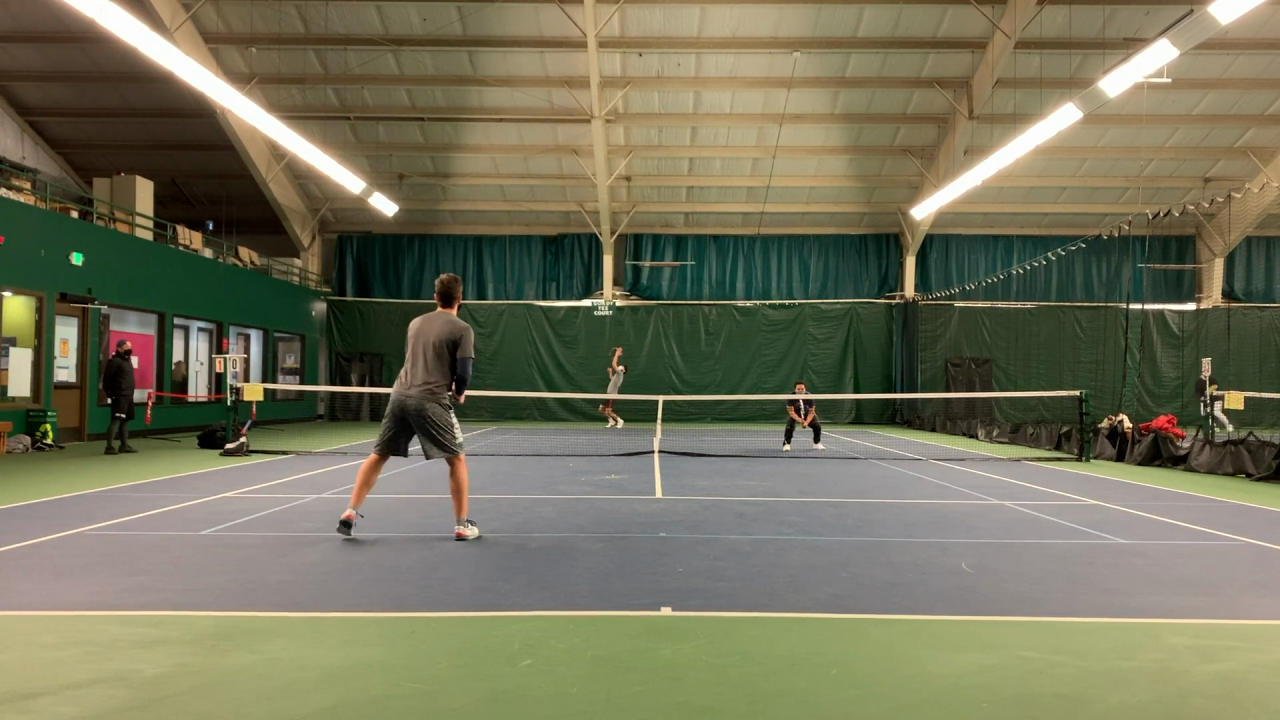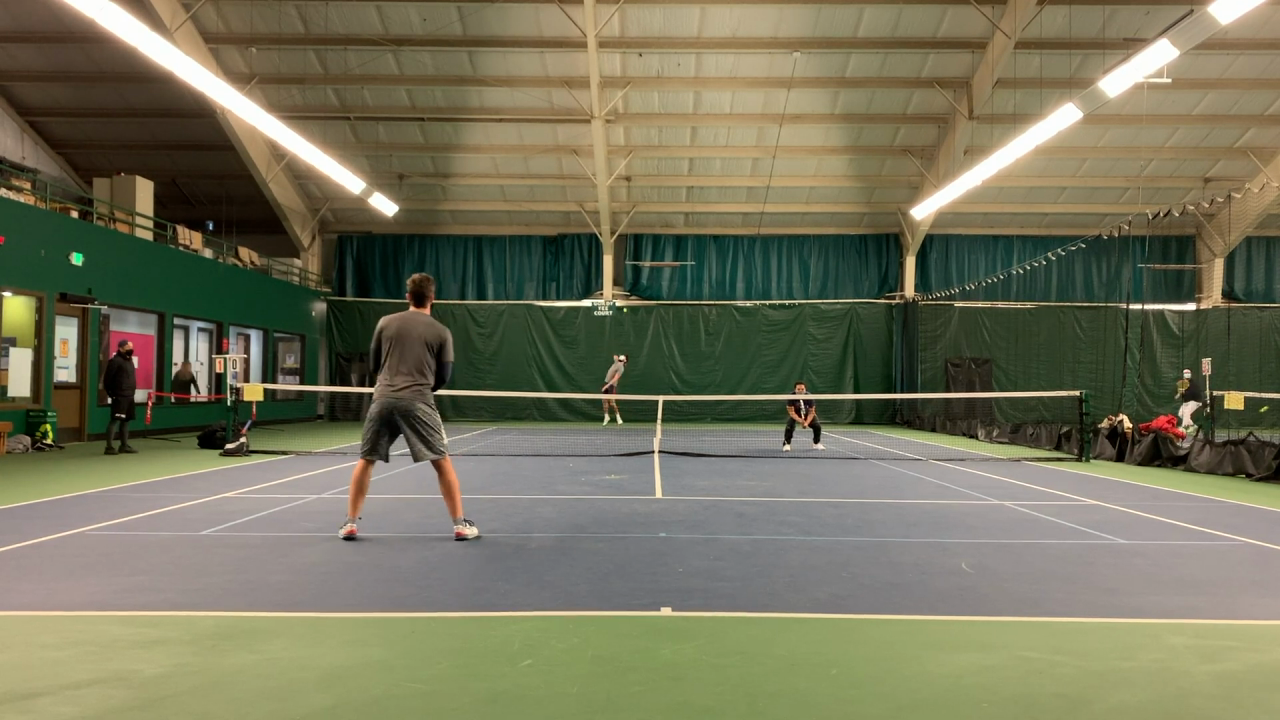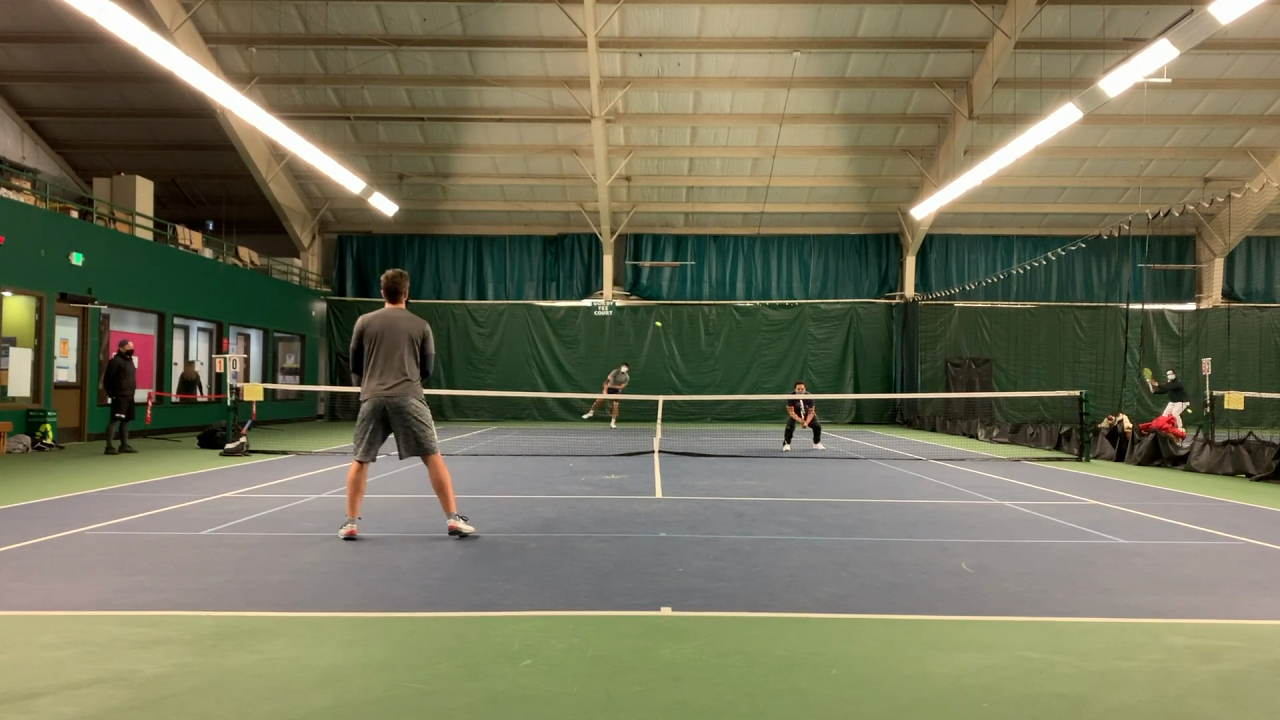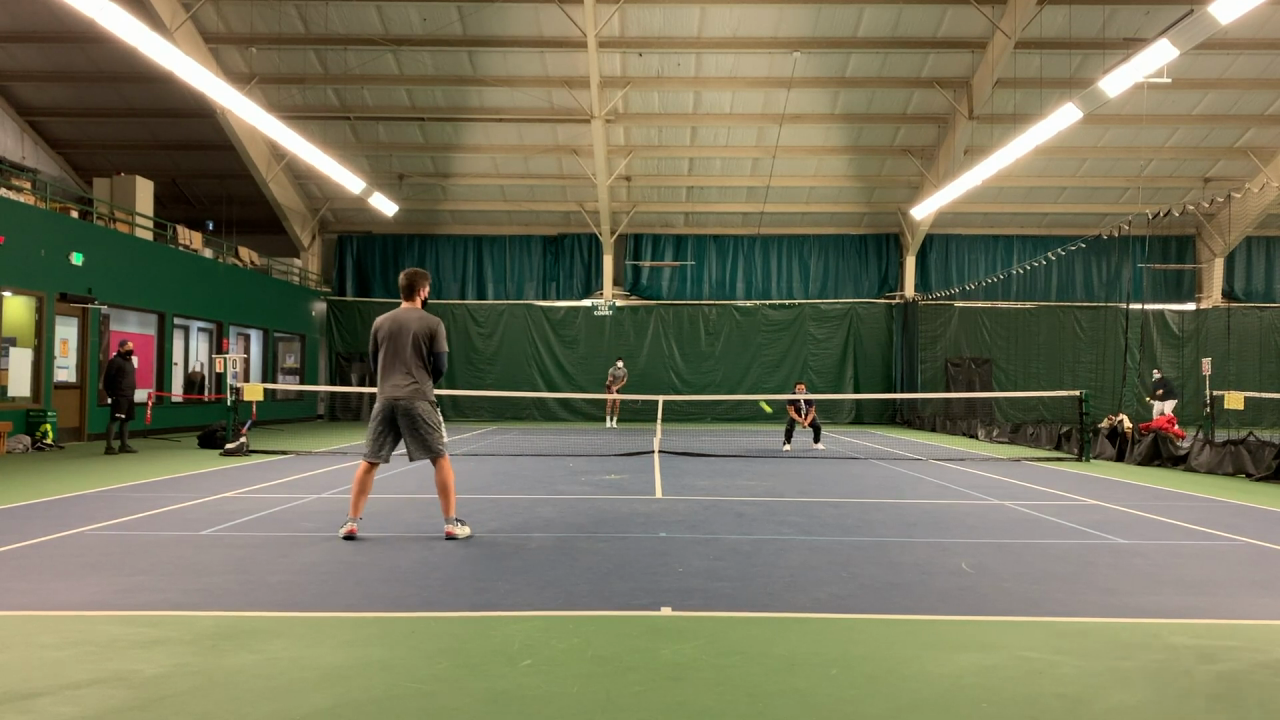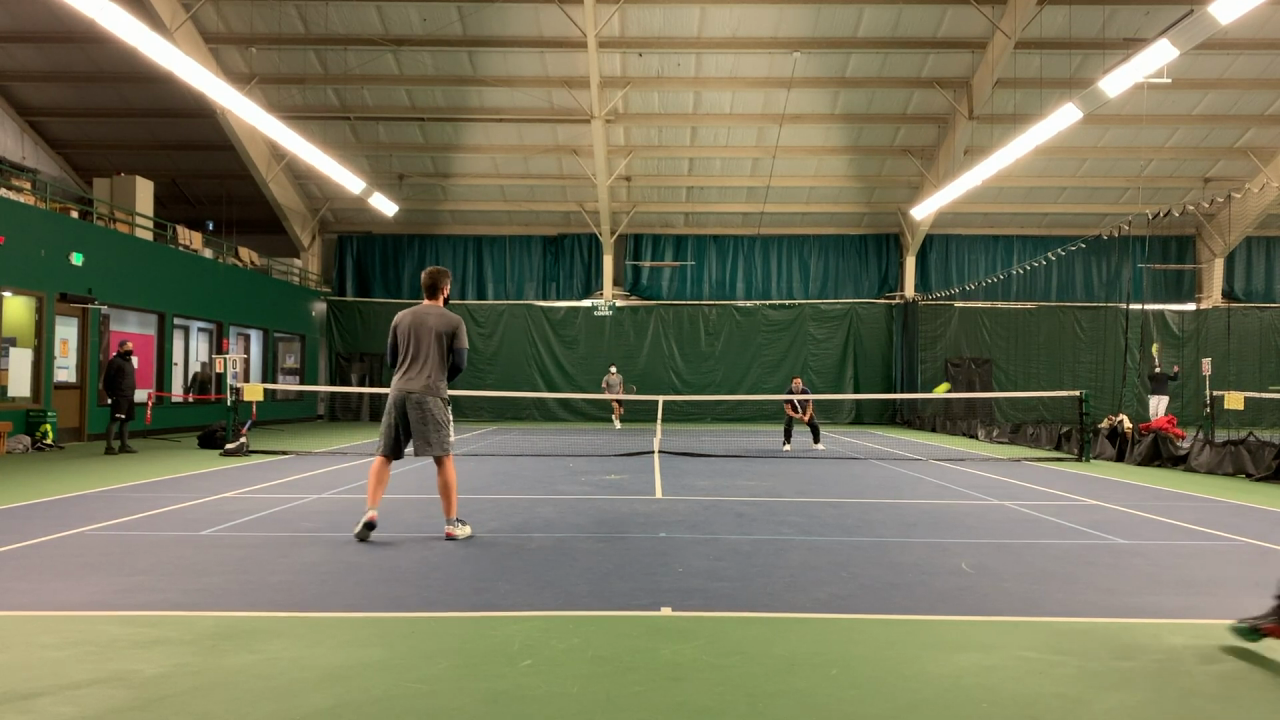
dt=0.3s
person 1, frame 1
left shoulder: (416, 323)
right shoulder: (462, 329)
right elbow: (463, 374)
right wrist: (459, 393)
left hip: (400, 397)
right hip: (431, 402)
left knee: (378, 455)
right knee: (457, 460)
left ankle: (351, 511)
right ankle: (462, 525)
person 1, frame 2
left shoulder: (386, 323)
right shoulder: (441, 333)
left elbow: (374, 362)
right elbow: (443, 377)
left hip: (383, 400)
right hip: (418, 403)
left knee: (365, 460)
right knee: (442, 462)
left ankle: (350, 523)
right ankle: (460, 524)
person 1, frame 3
left shoulder: (364, 322)
right shoulder: (421, 326)
left elbow: (355, 365)
right elbow: (427, 369)
left hip: (373, 399)
right hip: (409, 399)
left knee: (360, 461)
right knee: (432, 457)
left ankle: (350, 523)
right ankle: (453, 519)
person 1, frame 4
left shoulder: (380, 322)
right shoulder: (432, 323)
left elbow: (374, 365)
right elbow: (441, 366)
left hip: (385, 400)
right hip: (418, 401)
left knee: (369, 462)
right knee: (441, 459)
left ankle: (351, 522)
right ankle: (451, 523)
person 1, frame 5
left shoulder: (401, 318)
right shoulder: (454, 322)
left elbow: (391, 359)
right elbow: (460, 364)
left hip: (399, 393)
right hip: (430, 396)
left knee: (383, 457)
right knee: (444, 459)
left ankle: (371, 512)
right ankle: (452, 524)
